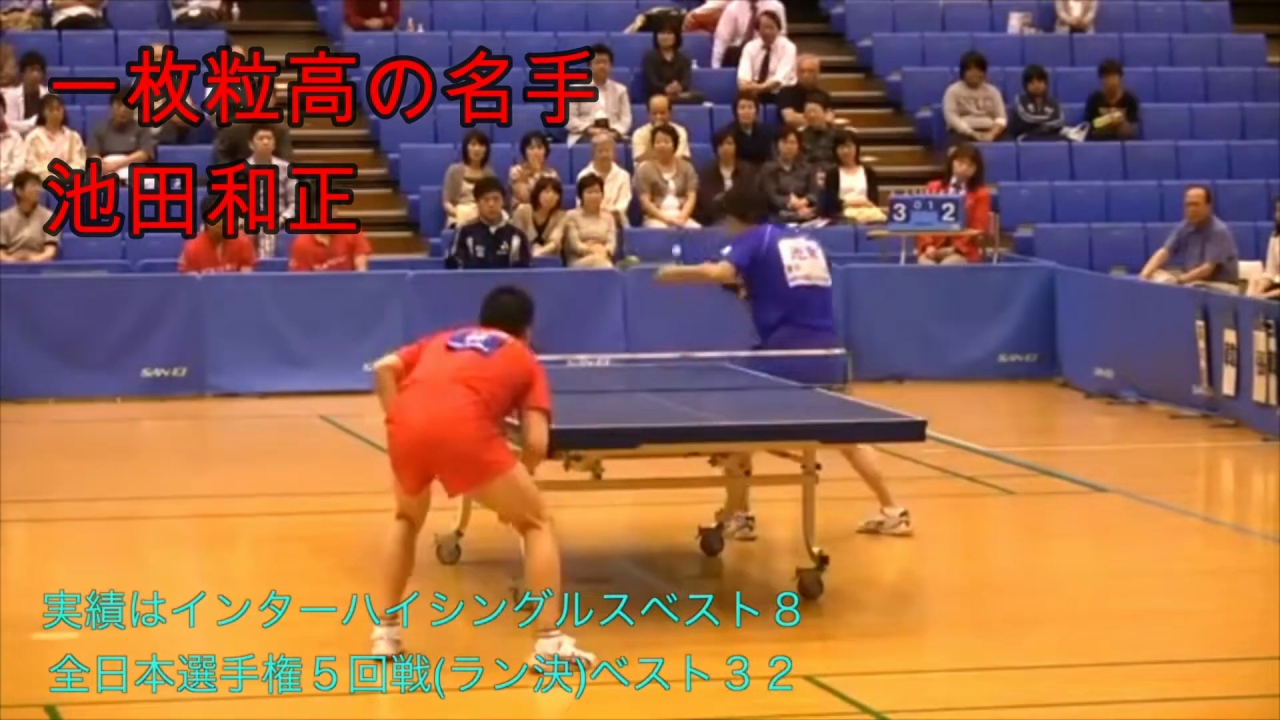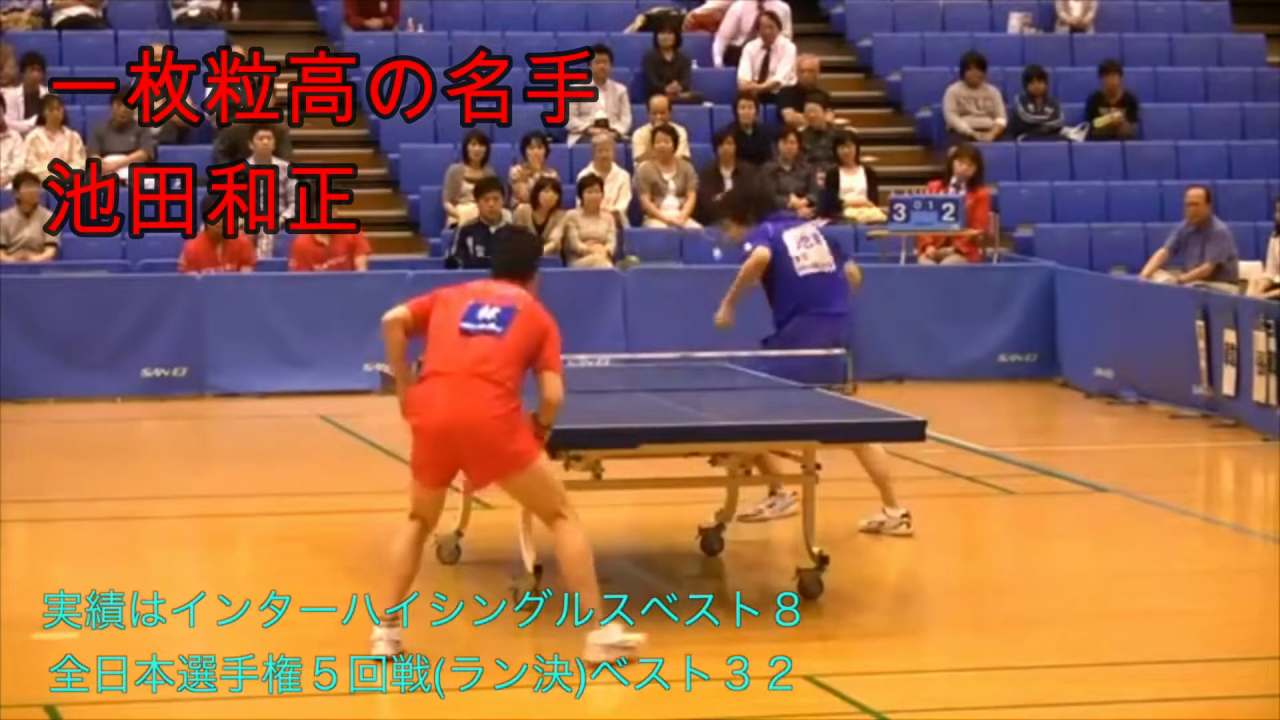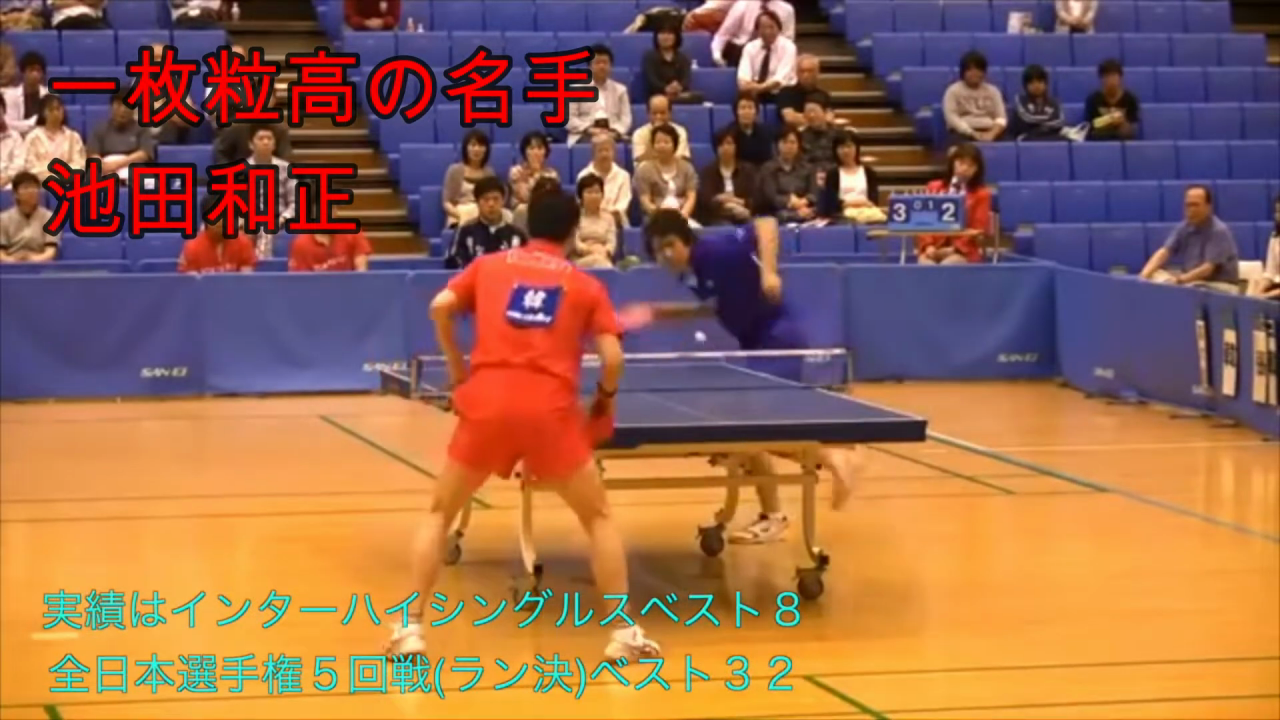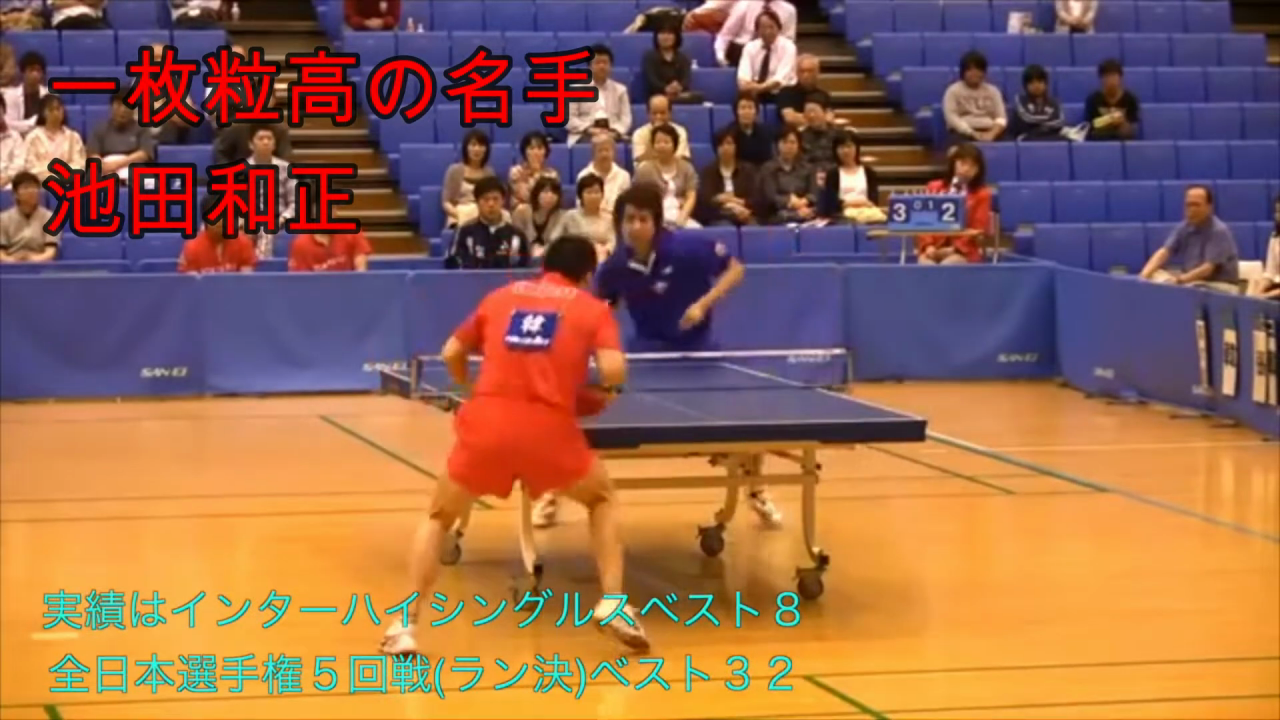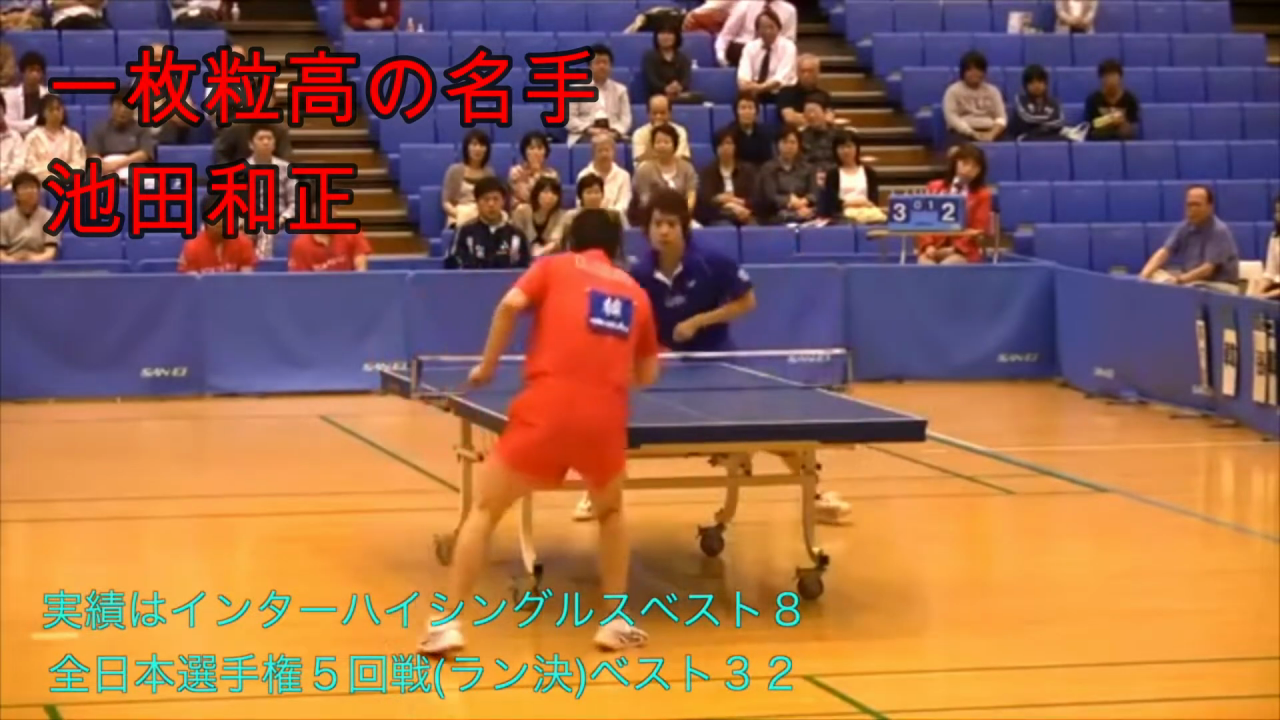
dt=0.3s
person 1, frame 1
left shoulder: (442, 339)
right shoulder: (525, 360)
left elbow: (383, 368)
right elbow: (537, 443)
right wrist: (518, 481)
left hip: (408, 423)
right hip: (462, 427)
left knee: (407, 518)
right knee: (537, 522)
left ankle: (385, 629)
right ankle: (549, 641)
person 1, frame 2
left shoulder: (450, 295)
right shoulder: (539, 316)
left elbow: (393, 322)
right elbow: (553, 396)
left wrist: (405, 392)
right wrist: (539, 429)
left hip: (430, 411)
right hip: (489, 416)
left knee: (419, 518)
right knee: (560, 515)
left ankle: (387, 630)
right ankle: (601, 632)
person 1, frame 3
left shoulder: (490, 264)
right shoulder: (584, 283)
left elbow: (441, 308)
right elbow: (611, 358)
left wrist: (456, 363)
right wrist: (607, 398)
left hip: (487, 403)
right hip: (550, 409)
left knee: (440, 513)
right knee: (597, 518)
left ankle: (410, 627)
right ankle: (624, 631)
person 1, frame 4
left shoulder: (500, 297)
right shoulder: (592, 309)
left elbow: (450, 355)
right elbow: (613, 369)
right wrist: (604, 389)
left hip: (485, 424)
right hip: (549, 431)
left knee: (438, 518)
right knee: (603, 498)
left ankle: (405, 627)
right ankle: (614, 605)
person 1, frame 5
left shoulder: (553, 267)
right shoulder: (638, 294)
left elbow: (511, 304)
right elbow: (648, 373)
left wrist: (487, 363)
left hip: (545, 409)
right hip: (605, 419)
left knee: (484, 511)
right knee: (611, 513)
left ankle: (448, 623)
right ankle: (616, 621)
person 2, frame 1
left shoulder: (754, 240)
right shoulder: (807, 243)
left elbow: (717, 272)
left wrist: (674, 273)
left hip: (787, 345)
right hip: (826, 346)
left ankle: (739, 517)
right ankle: (890, 510)
person 2, frame 2
left shoulder: (760, 235)
right shoulder: (810, 230)
left elbow: (760, 258)
right elbow: (853, 275)
left wrist: (728, 303)
left hip: (800, 335)
right hip: (837, 333)
left ankle: (778, 493)
right ankle: (894, 511)
person 2, frame 3
left shoulder: (716, 251)
right shoulder: (692, 273)
left elbow: (766, 226)
left wrist: (769, 274)
right wrist: (665, 312)
left hip: (779, 339)
right hip: (760, 343)
left ankle: (772, 515)
right ankle: (835, 459)
person 2, frame 4
left shoulder: (686, 247)
right shoulder: (615, 266)
left elbow: (734, 269)
right elbow: (604, 308)
left wrist: (703, 304)
left hip: (696, 346)
right hip: (647, 350)
left knee: (743, 417)
right knee: (597, 419)
left ankle: (756, 494)
right ankle: (553, 496)
person 2, frame 5
left shoulder: (711, 261)
right shoulder: (638, 276)
left elbow: (748, 301)
right elbow: (636, 325)
left wrist: (698, 323)
left hip: (716, 354)
right hip: (669, 360)
left knee: (773, 416)
right knee: (626, 424)
left ankle: (813, 495)
right ankle: (596, 493)
